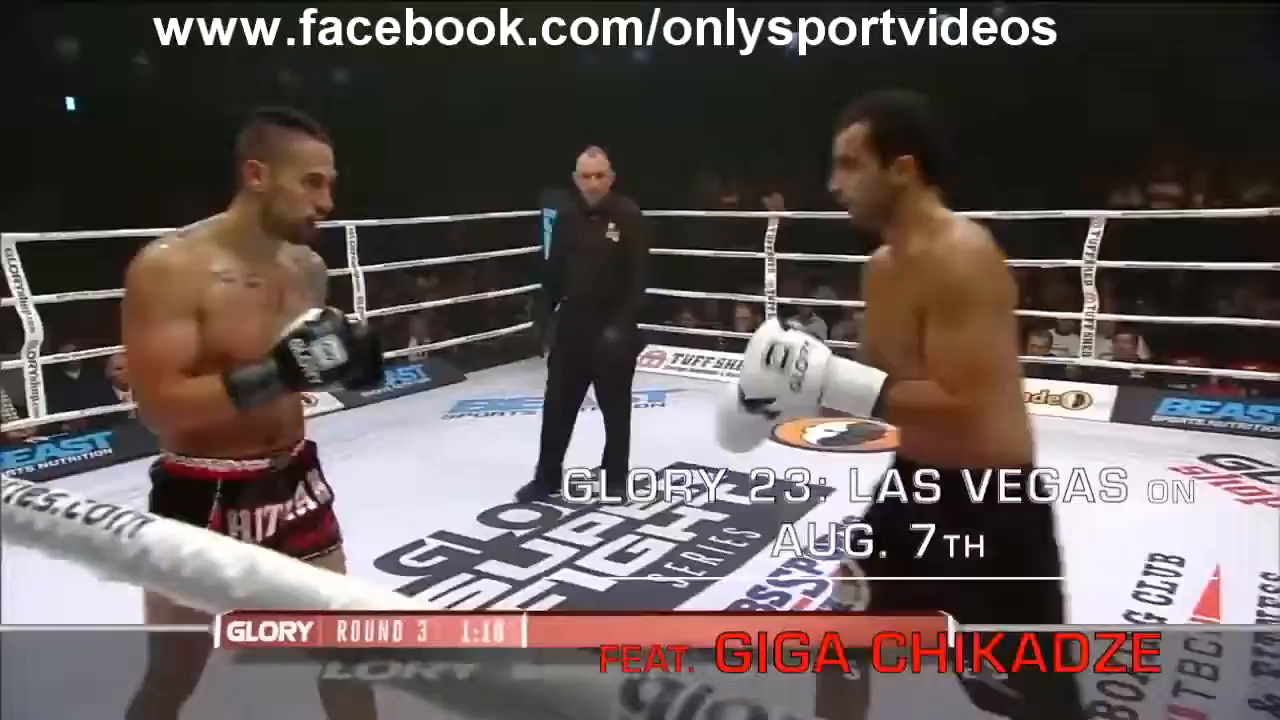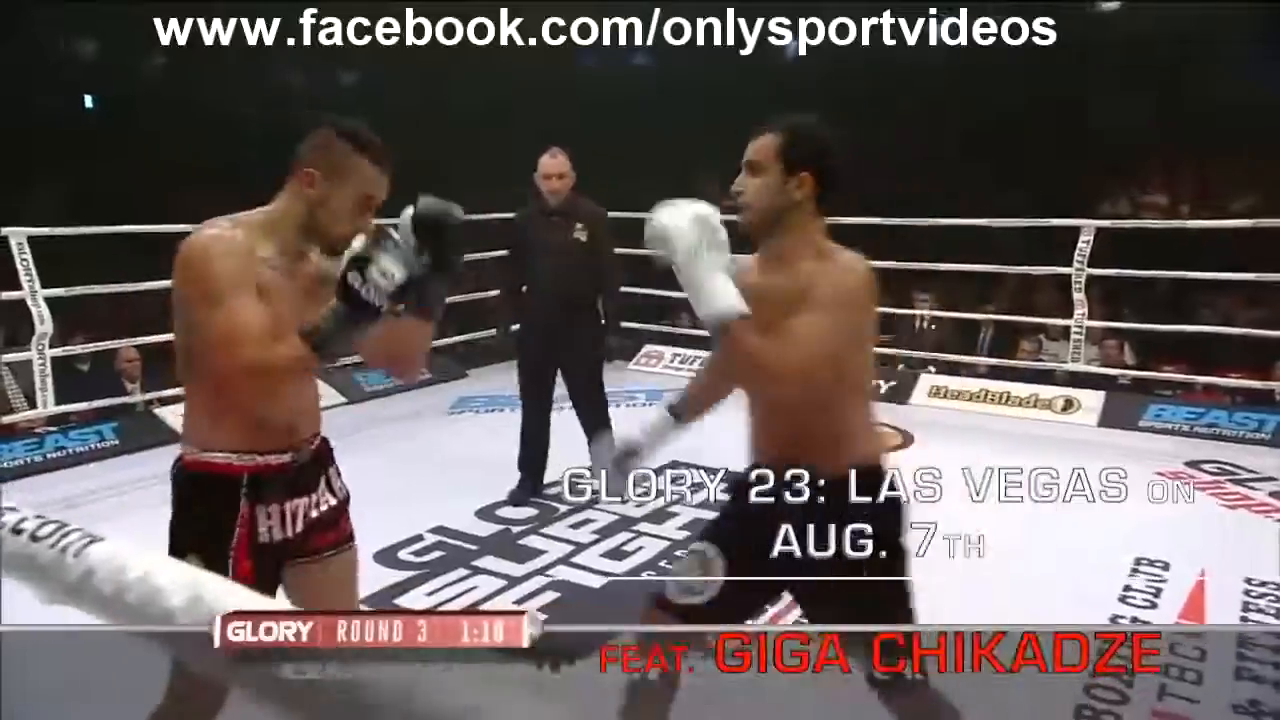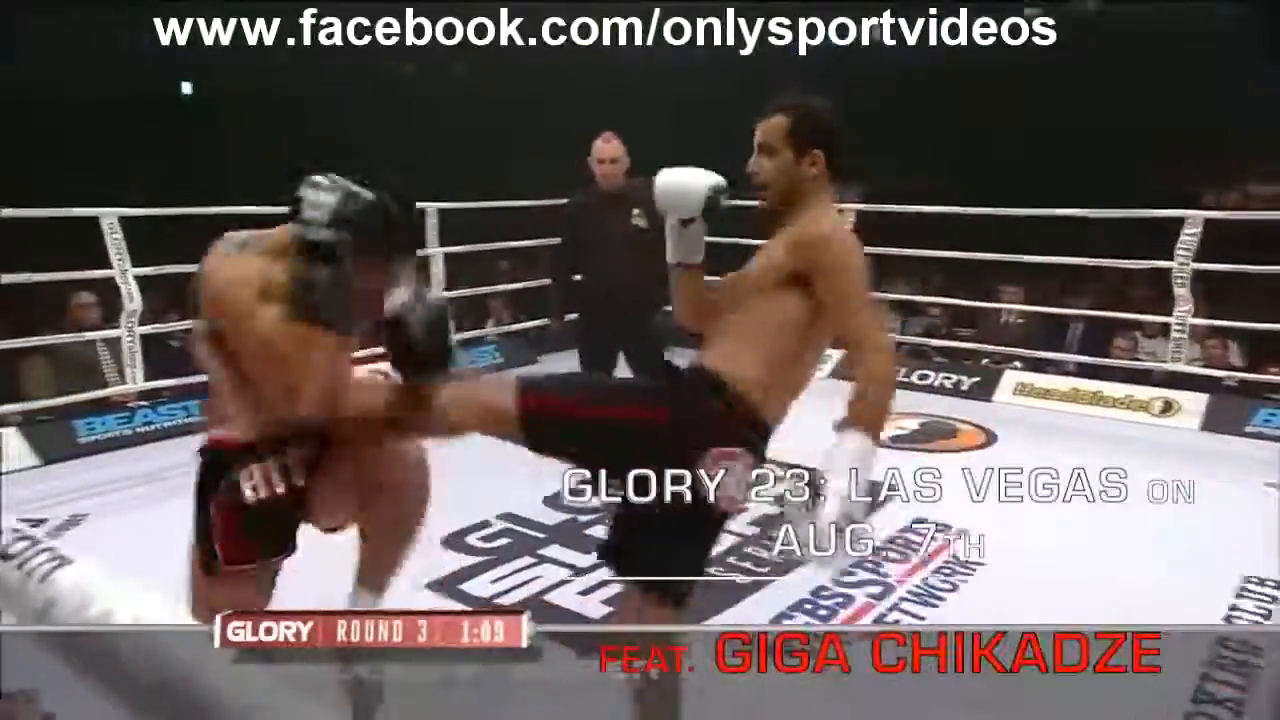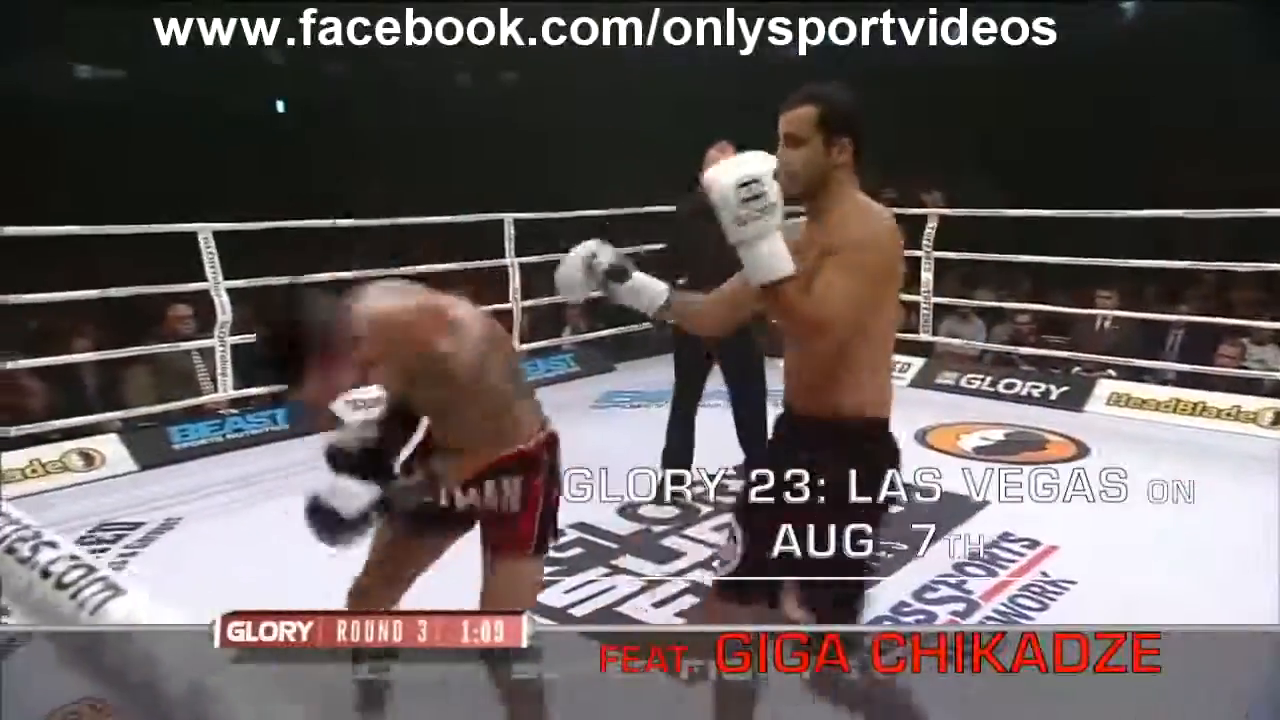
dt=0.4s
person 1, frame 1
left shoulder: (961, 257)
right shoulder: (882, 267)
left elbow: (959, 406)
left wrist: (828, 378)
right wrist: (784, 389)
left hip: (991, 505)
right hip: (915, 485)
person 1, frame 2
left shoulder: (842, 278)
right shoulder: (746, 275)
left elbow: (787, 383)
left wrist: (710, 291)
right wrist: (658, 428)
left hip: (847, 504)
right hip: (768, 493)
right knee: (664, 626)
person 1, frame 3
left shoulder: (820, 240)
right shoulder: (801, 244)
left elbow: (877, 360)
right elbow: (700, 314)
left wrist: (850, 461)
right wrist: (686, 229)
left hip: (695, 420)
right hip: (721, 451)
left knee: (479, 402)
right knee: (646, 617)
person 1, frame 4
left shoulder: (868, 229)
right shoulder: (797, 234)
left elbow: (816, 337)
right elbow: (713, 318)
left wrist: (761, 243)
right wrist: (624, 281)
left hip: (847, 454)
right hip: (797, 440)
right knee: (731, 616)
person 2, frame 1
left shoulder: (307, 267)
right shoulder: (170, 267)
right elbow: (159, 405)
left wrist: (340, 361)
right wrist: (278, 372)
left hip: (294, 480)
right hip: (202, 498)
person 2, frame 2
left shoulder: (327, 261)
right shoulder: (215, 253)
left elbow: (407, 359)
right elbow: (250, 375)
left wrist: (427, 277)
right wrist: (350, 313)
left hip: (308, 472)
right hip: (225, 493)
person 2, frame 3
left shoulder: (378, 261)
right shoulder: (235, 269)
right elbow: (300, 397)
right wrist: (323, 268)
left hip: (332, 437)
right hip: (246, 460)
left knee: (404, 469)
left ankle: (365, 605)
person 2, frame 4
left shoulder: (459, 349)
right shoulder: (361, 310)
left elbow: (479, 453)
left wrist: (381, 497)
right wrist: (379, 422)
left hip: (514, 468)
right hip: (445, 454)
right knee: (367, 601)
person 3, frame 1
left shoulder: (628, 216)
right shoulder: (566, 216)
left elbow: (638, 277)
right elbow: (555, 270)
left wrist: (621, 323)
right wrist: (545, 312)
left hip: (613, 328)
right hip: (570, 325)
left knee: (615, 407)
right knee: (557, 405)
left ankle: (615, 475)
right ankle: (546, 476)
person 3, frame 2
left shoulder: (591, 216)
right shoulder: (526, 221)
left elbow: (607, 274)
right elbow: (514, 273)
left wrist: (609, 322)
right wrist: (510, 318)
left hip: (581, 328)
right hip: (536, 328)
left knee: (591, 403)
right knee: (534, 406)
right ankle: (530, 477)
person 3, frame 3
left shoulder: (647, 199)
right shoulder: (578, 207)
left elbow: (662, 257)
right elbow: (564, 262)
left wrist: (658, 305)
left hip: (640, 314)
right hip: (594, 316)
left knee: (654, 382)
person 3, frame 4
right shoulder: (689, 212)
right elbow: (672, 266)
left hip: (740, 325)
left knee: (750, 401)
right knee: (683, 403)
left ankle: (757, 466)
right ankle: (675, 472)
